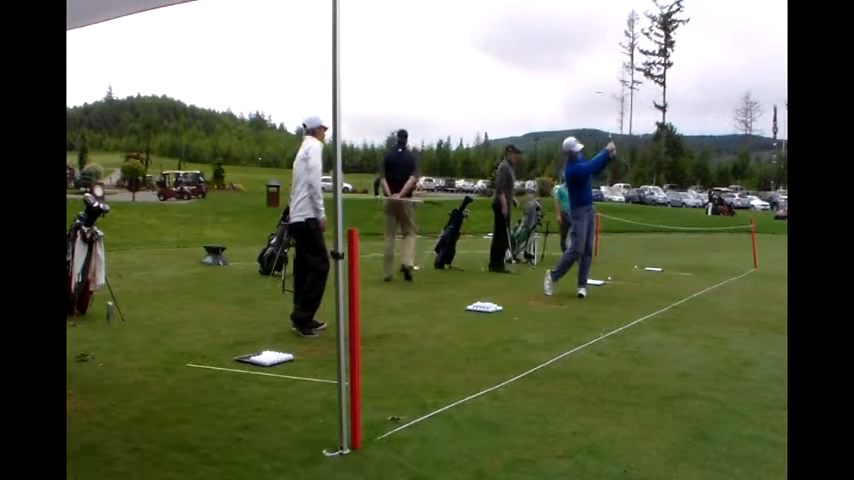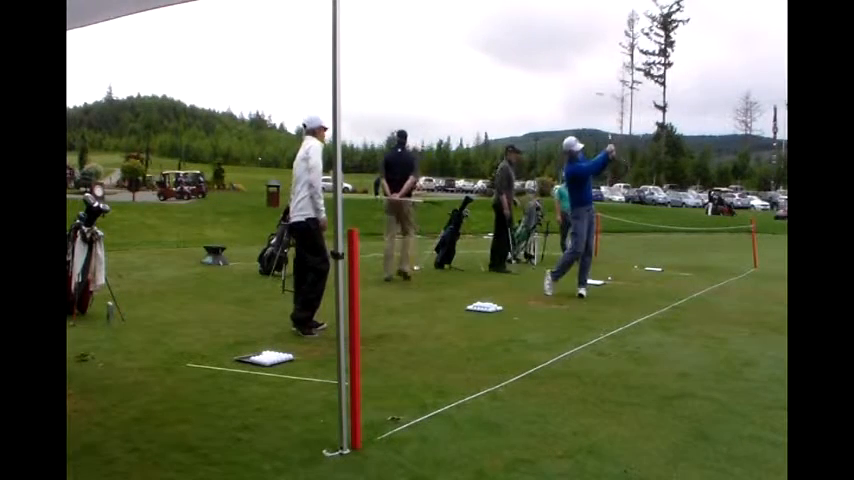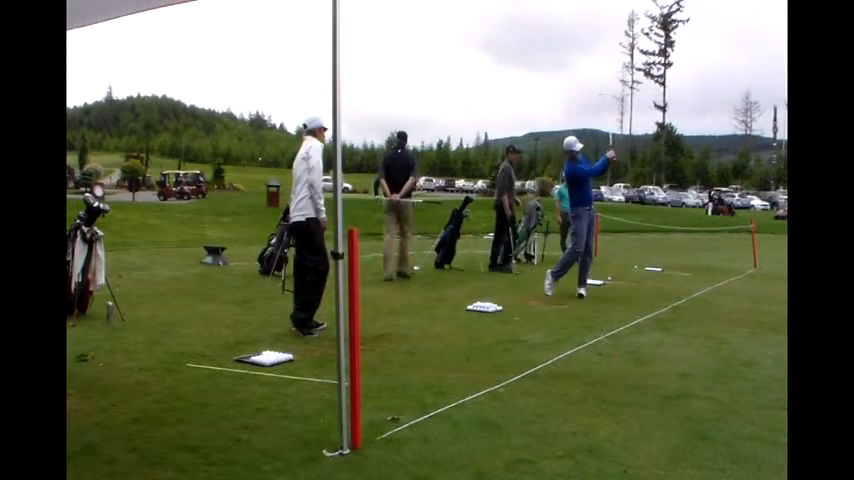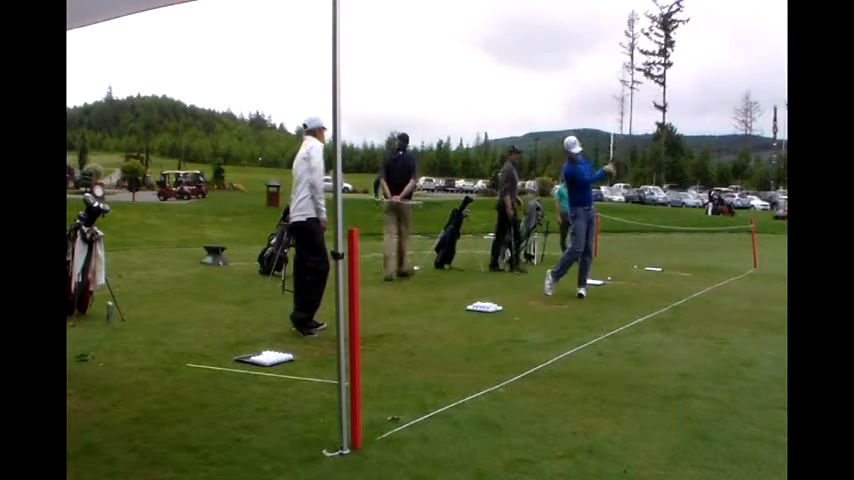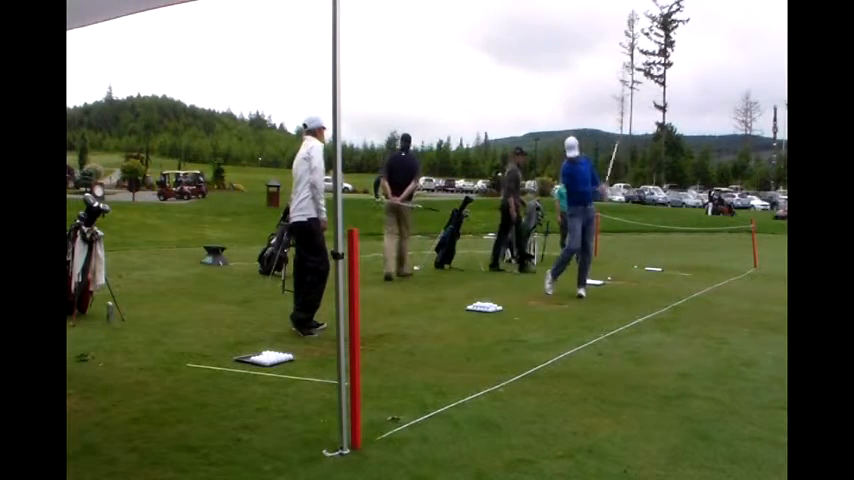
dt=0.1s
person 1, frame 1
left shoulder: (304, 149)
right shoulder: (314, 147)
right elbow: (314, 182)
right wrist: (321, 214)
left hip: (298, 217)
right hip: (307, 216)
left knee: (304, 267)
right knee: (318, 266)
left ankle: (302, 317)
right ankle: (302, 318)
person 1, frame 2
left shoulder: (304, 149)
right shoulder: (314, 146)
right elbow: (314, 182)
right wrist: (321, 213)
left hip: (297, 216)
right hip: (308, 216)
left knee: (304, 267)
right knee: (318, 266)
left ankle: (302, 317)
right ankle: (302, 318)
person 1, frame 3
left shoulder: (303, 150)
right shoulder: (314, 146)
right elbow: (314, 181)
right wrist: (322, 214)
left hip: (298, 216)
right hip: (308, 216)
left knee: (304, 267)
right knee: (318, 266)
left ankle: (302, 317)
right ankle: (302, 318)
person 1, frame 4
left shoulder: (302, 150)
right shoulder: (315, 146)
right elbow: (316, 181)
right wrist: (322, 214)
left hip: (297, 216)
right hip: (308, 216)
left knee: (304, 267)
right knee: (318, 267)
left ankle: (302, 318)
right ankle: (302, 318)
person 1, frame 5
left shoulder: (302, 150)
right shoulder: (315, 146)
right elbow: (316, 181)
right wrist: (322, 214)
left hip: (298, 216)
right hip: (308, 216)
left knee: (304, 267)
right knee: (319, 267)
left ankle: (302, 317)
right ankle: (302, 318)
person 2, frame 1
left shoulder: (580, 158)
right shoulder: (572, 169)
left elbow: (595, 169)
right elbow: (592, 166)
left wrist: (608, 156)
right wrist: (606, 150)
left hip: (589, 209)
right hip: (579, 211)
left knee: (588, 250)
right knee: (577, 249)
left ankle: (582, 285)
right ankle: (553, 275)
person 2, frame 2
left shoulder: (580, 158)
right shoulder: (572, 169)
left elbow: (595, 170)
right elbow: (592, 168)
left wrist: (608, 157)
right wrist: (606, 152)
left hip: (589, 209)
right hip: (579, 211)
left knee: (588, 250)
right knee: (577, 249)
left ankle: (582, 285)
right ankle: (553, 275)
person 2, frame 3
left shoulder: (581, 158)
right shoulder: (570, 168)
left elbow: (594, 171)
right elbow: (592, 171)
left wrist: (608, 160)
right wrist: (606, 158)
left hip: (589, 209)
right hip: (578, 211)
left knee: (588, 250)
right knee: (577, 248)
left ankle: (582, 285)
right ankle: (553, 275)
person 2, frame 4
left shoulder: (581, 159)
right shoulder: (569, 169)
left elbow: (592, 175)
right elbow: (586, 180)
left wrist: (606, 170)
right wrist: (604, 171)
left hip: (589, 209)
right hip: (578, 211)
left knee: (588, 250)
right knee: (576, 248)
left ankle: (581, 285)
right ankle: (553, 274)
person 2, frame 5
left shoulder: (585, 160)
right shoulder: (566, 168)
left elbow: (594, 179)
right elbow: (575, 190)
left wrist: (601, 188)
right wrist: (595, 190)
left hip: (588, 210)
right hip: (575, 210)
left knee: (587, 250)
right knee: (572, 247)
left ankle: (581, 285)
right ankle: (552, 275)
person 3, frame 1
left shoulder: (388, 156)
right shoulder: (411, 157)
left elbow: (383, 178)
right elbow: (413, 179)
left wrist: (390, 194)
right wrist: (400, 194)
left hip: (390, 200)
right hip: (406, 199)
left knee: (389, 236)
right knee: (409, 233)
left ankle: (388, 273)
right ankle: (407, 263)
person 3, frame 2
left shoulder: (387, 157)
right shoulder: (411, 157)
left elbow: (382, 179)
right elbow: (412, 179)
left wrist: (389, 194)
right wrist: (400, 194)
left hip: (389, 199)
right hip: (405, 199)
left knee: (389, 235)
right knee: (408, 232)
left ankle: (388, 273)
right ankle: (403, 268)
person 3, frame 3
left shoulder: (387, 157)
right shoulder: (410, 158)
left elbow: (382, 179)
right elbow: (412, 179)
left wrist: (389, 195)
right wrist: (400, 195)
left hip: (389, 200)
right hip: (405, 200)
left knee: (389, 235)
right knee: (405, 235)
left ankle: (389, 272)
right ankle: (402, 269)
person 3, frame 4
left shoulder: (388, 159)
right shoulder: (411, 160)
left elbow: (382, 180)
right elbow: (413, 182)
left wrist: (390, 196)
right wrist: (400, 197)
left hip: (390, 201)
right hip: (404, 201)
left knee: (389, 235)
right knee: (403, 235)
left ankle: (389, 272)
right ankle: (402, 268)
person 3, frame 5
left shoulder: (391, 159)
right shoulder: (414, 161)
left elbow: (384, 180)
right elbow: (414, 184)
left wrist: (391, 197)
right wrist: (401, 198)
left hip: (390, 202)
right hip: (405, 202)
left knee: (389, 234)
right knee: (404, 236)
left ankle: (389, 270)
right ankle: (402, 269)
person 4, frame 1
left shoulder: (509, 167)
right shoulder: (504, 167)
right elbow: (499, 188)
left wrist: (512, 198)
right wrist: (504, 206)
left hip: (504, 205)
right hip: (501, 205)
left knee: (501, 235)
right knee: (502, 235)
left ankle: (495, 264)
right ankle: (497, 264)
person 4, frame 2
left shoulder: (509, 167)
right shoulder: (504, 167)
right elbow: (500, 189)
left wrist: (513, 198)
right wrist: (505, 207)
left hip: (505, 205)
right hip: (502, 205)
left knee: (500, 235)
right knee: (501, 235)
left ankle: (497, 264)
right ankle: (496, 264)
person 4, frame 3
left shoulder: (509, 167)
right shoulder: (506, 168)
right elbow: (502, 190)
left wrist: (514, 198)
right wrist: (507, 207)
left hip: (507, 205)
right hip: (503, 206)
left knee: (509, 235)
right knee: (502, 235)
left ankle: (503, 263)
right ankle: (498, 264)
person 4, frame 4
left shoulder: (511, 168)
right shoulder: (508, 168)
right elbow: (504, 191)
left wrist: (516, 198)
right wrist: (509, 208)
left hip: (509, 206)
right hip: (506, 206)
left knee: (508, 235)
right knee: (502, 235)
person 4, frame 5
left shoulder: (515, 169)
right shoulder: (513, 170)
right elbow: (508, 192)
left wrist: (520, 200)
right wrist: (512, 209)
left hip: (513, 207)
right hip: (509, 207)
right knee: (503, 235)
